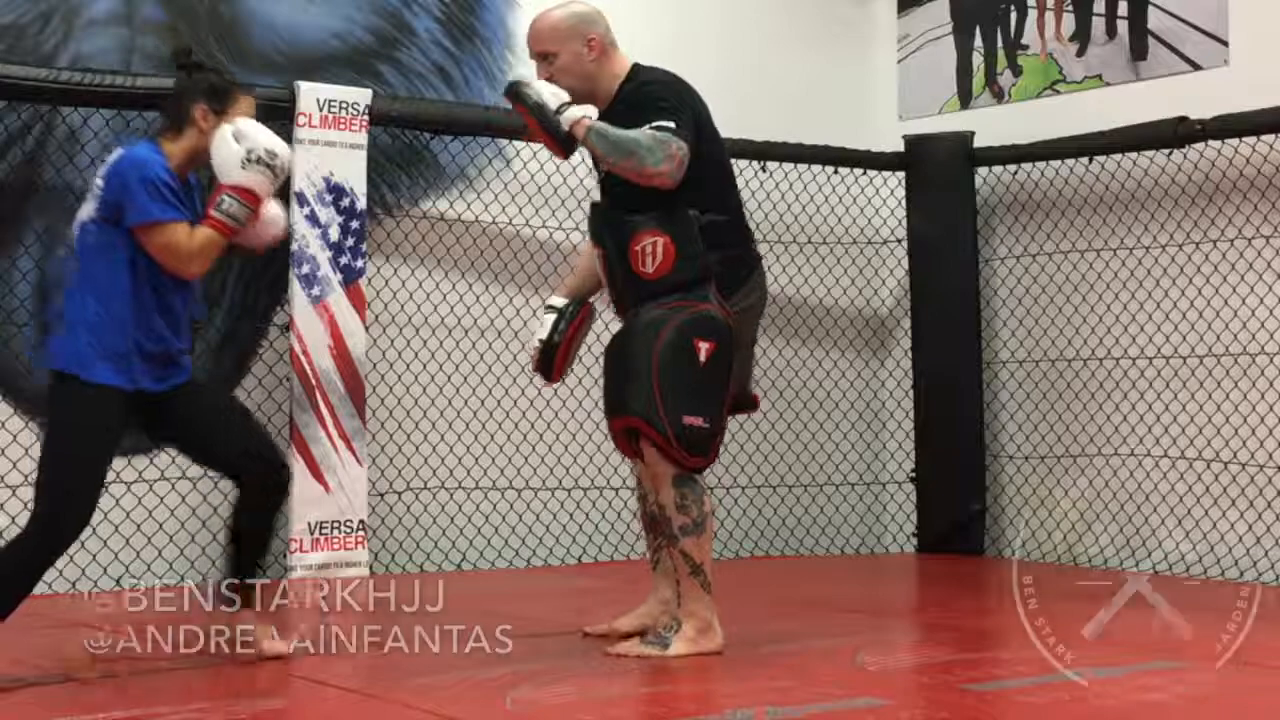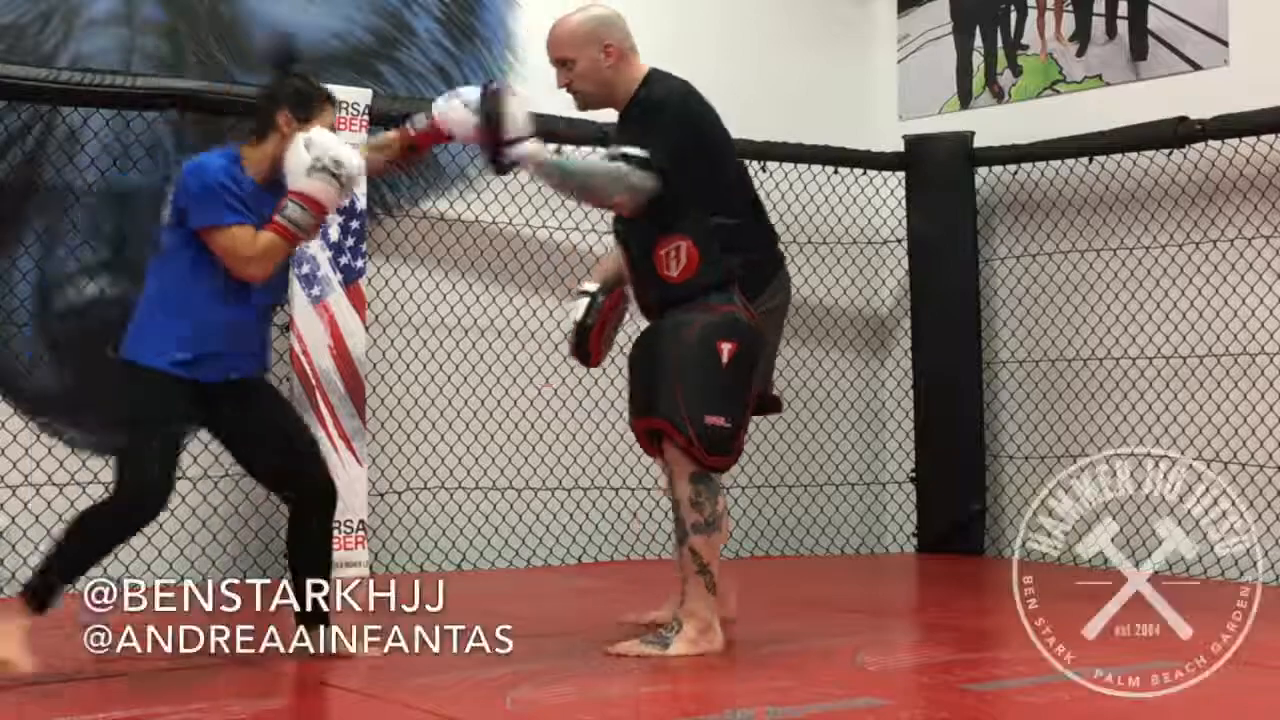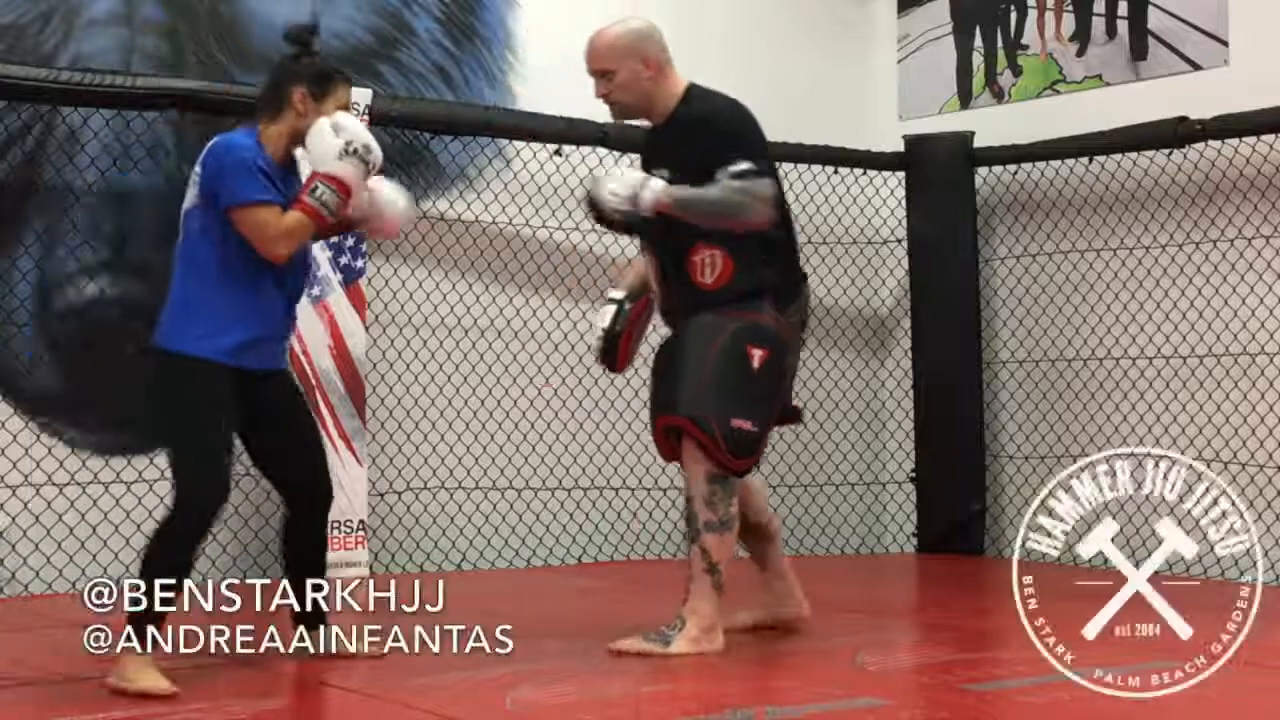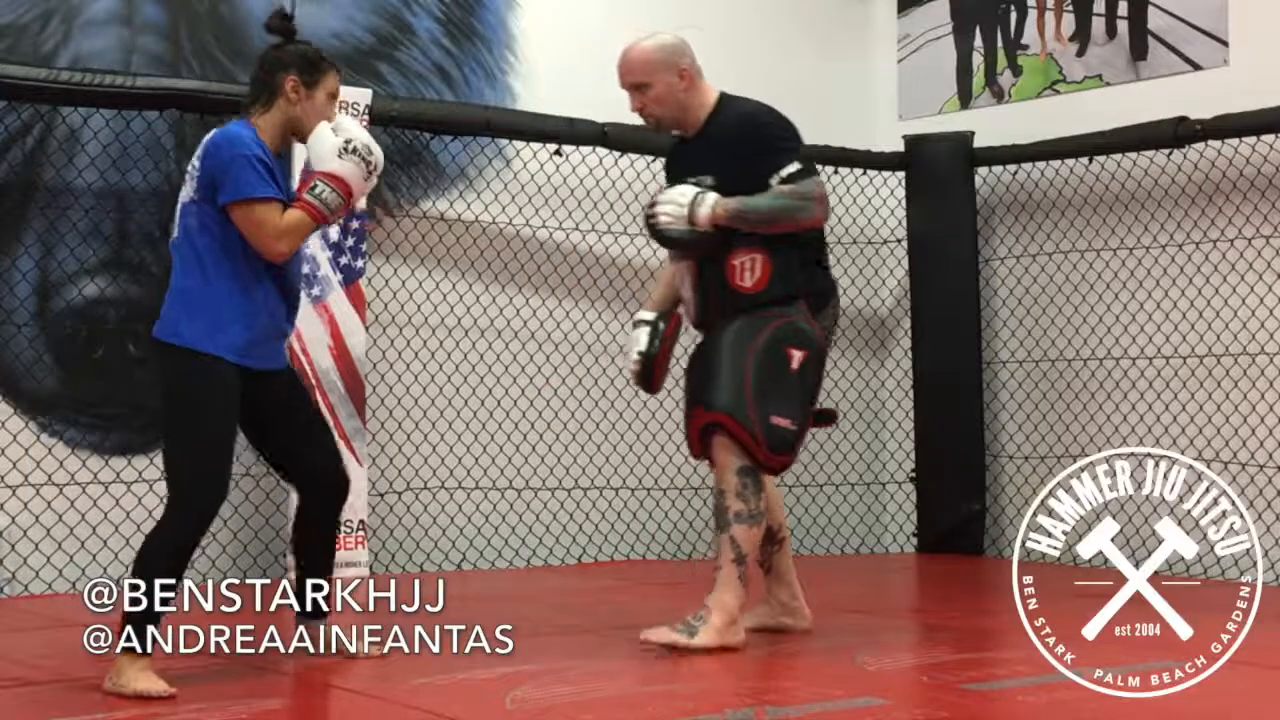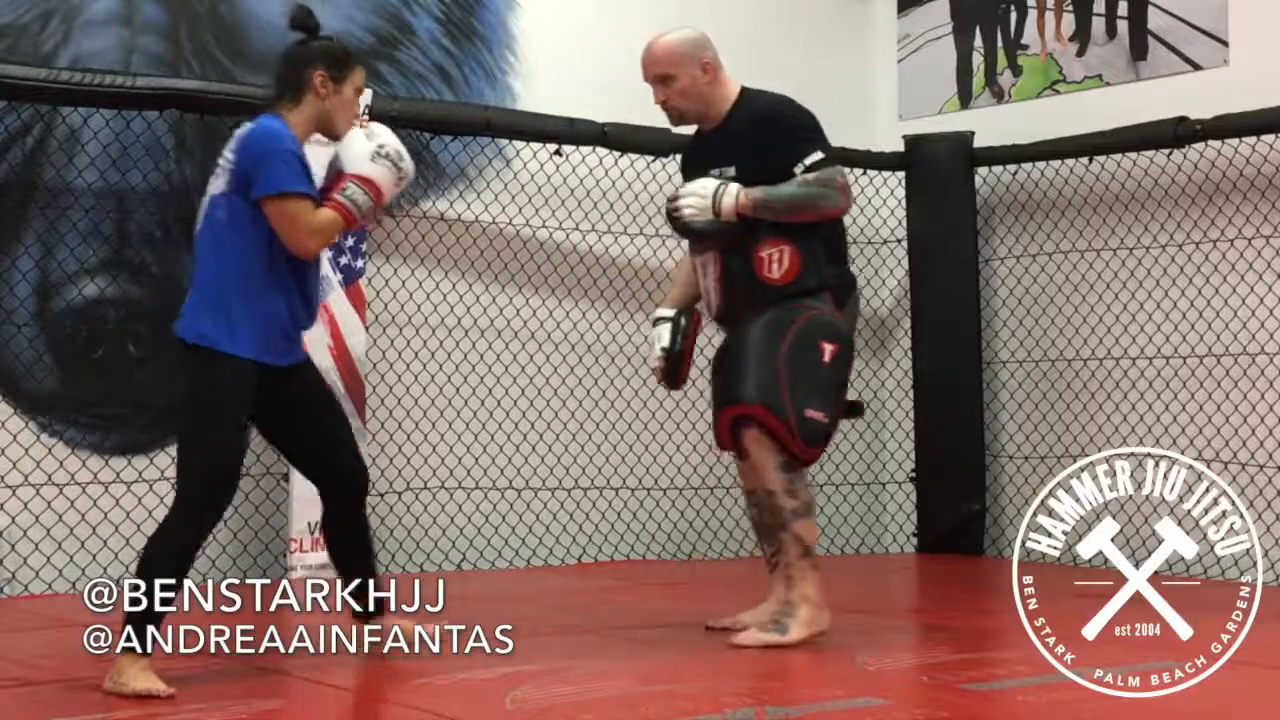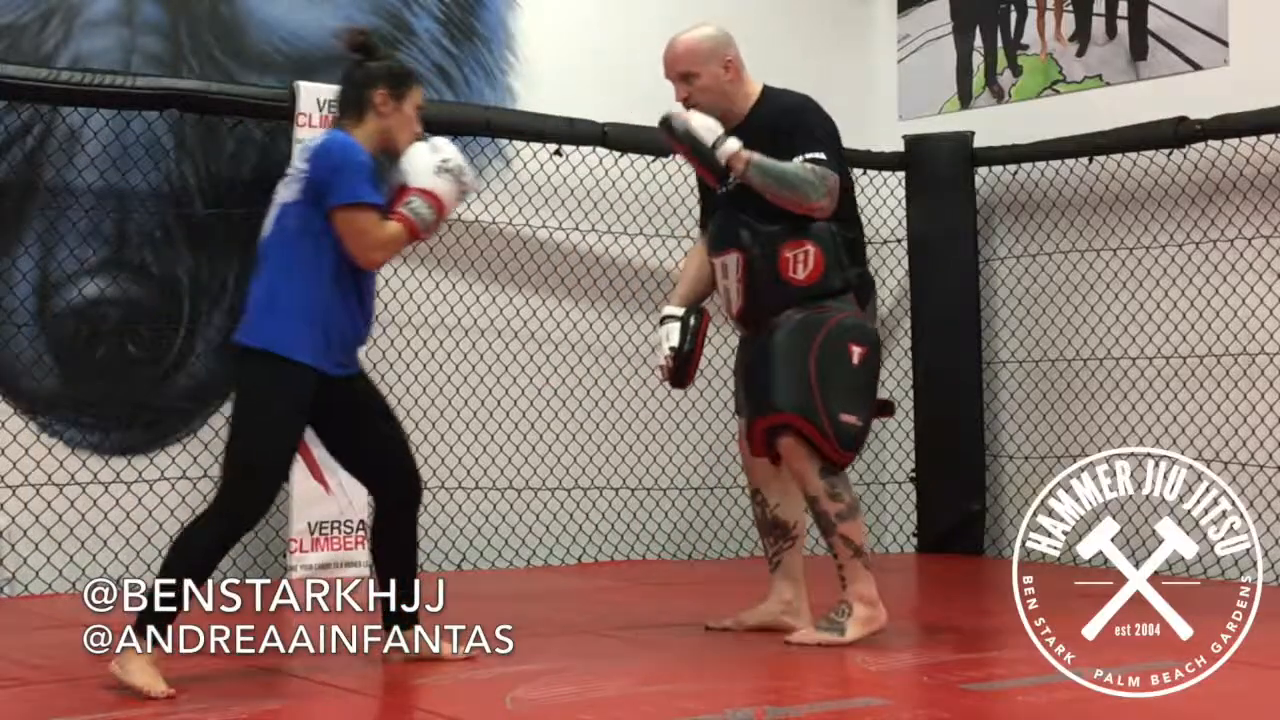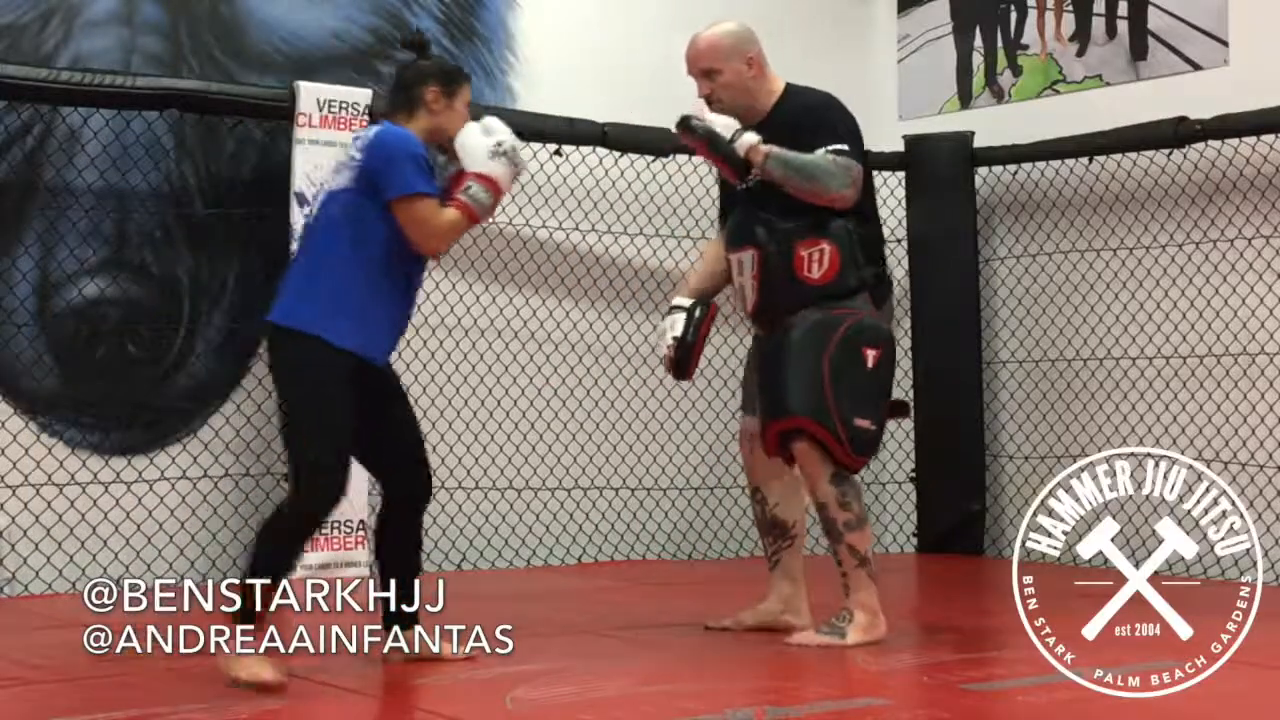
dt=0.2s
person 1, frame 1
left shoulder: (179, 181)
right shoulder: (137, 167)
right elbow: (186, 260)
left wrist: (245, 225)
right wrist: (243, 191)
left hip: (164, 374)
right hip: (95, 374)
left knee: (267, 475)
right knee: (59, 522)
left ankle: (245, 616)
person 1, frame 2
left shoulder: (277, 180)
right shoulder: (208, 173)
left elbow: (365, 159)
right elbow: (250, 262)
left wrist: (428, 132)
right wrist: (312, 197)
left hip: (235, 374)
right hip: (165, 365)
left knee: (316, 490)
right knee: (139, 499)
left ankle: (316, 630)
person 1, frame 3
left shoulder: (283, 166)
right shoulder: (232, 152)
left elbow: (295, 234)
right elbow: (275, 243)
left wrist: (350, 213)
right wrist: (335, 180)
left hip: (259, 362)
right hip: (196, 356)
left knee: (311, 490)
right knee: (202, 498)
left ankle: (312, 628)
right ankle: (133, 653)
person 1, frame 4
left shoulder: (270, 156)
right shoulder: (233, 145)
right elbow: (274, 241)
left wrist: (329, 195)
right wrist: (333, 181)
left hip: (260, 356)
right hip: (203, 352)
left knee: (327, 481)
right knee: (197, 501)
left ankle: (313, 623)
right ankle: (130, 658)
person 1, frame 5
left shoulder: (283, 148)
right shoulder: (267, 139)
right elbow: (304, 238)
left wrist: (344, 198)
right wrist: (364, 186)
left hip: (277, 353)
right hip: (225, 350)
left knee: (346, 478)
right knee: (203, 503)
left ankle: (371, 619)
right ankle: (130, 657)
person 1, frame 6
left shoulder: (342, 160)
right shoulder: (341, 152)
right elbow: (371, 249)
left wrist: (406, 213)
right wrist: (428, 201)
left hip: (330, 363)
right hip: (280, 356)
left knee: (400, 487)
right knee: (241, 503)
left ankle: (402, 627)
right ankle: (139, 646)
person 1, frame 7
left shoulder: (379, 147)
right shoulder: (397, 146)
left elbow: (407, 242)
right elbow: (430, 237)
left wrist: (460, 191)
right wrist: (482, 183)
left hip: (358, 349)
right hip: (314, 340)
left knee: (410, 482)
right knee: (318, 488)
left ankle: (401, 627)
right ankle: (243, 636)
person 2, frame 1
left shoulder: (658, 93)
right shoulder: (611, 118)
left elbow: (664, 166)
right elbow: (614, 232)
left wrist: (577, 122)
right wrist: (562, 299)
left hip: (706, 299)
right hip: (669, 304)
left knee: (668, 451)
right knee: (648, 446)
left ankle: (699, 621)
right ankle: (666, 601)
person 2, frame 2
left shoulder: (667, 105)
right shoulder: (636, 118)
left elbow: (622, 191)
left wrist: (528, 150)
right wrist: (596, 287)
left hip: (732, 300)
right hip: (699, 303)
left knee: (689, 449)
right knee: (676, 443)
left ankle: (699, 623)
right ankle: (708, 591)
person 2, frame 3
left shoulder: (716, 119)
right shoulder: (661, 138)
left elbow: (758, 210)
left wrist: (652, 193)
right wrist: (625, 293)
left hip: (753, 311)
right hip: (717, 314)
left knee: (705, 451)
right knee: (718, 455)
left ankle: (701, 621)
right ankle: (783, 595)
person 2, frame 4
left shoulder: (755, 125)
right shoulder: (682, 154)
left elbow: (812, 206)
left wrist: (713, 209)
right wrist: (650, 314)
left hip: (785, 315)
right hip: (736, 321)
left knee: (732, 447)
right knee: (739, 456)
left ankle: (721, 611)
right ankle: (785, 599)
person 2, frame 5
left shoulder: (776, 118)
right shoulder: (699, 151)
left elbow: (835, 194)
right elbow: (704, 246)
left wrist: (736, 199)
right wrist: (669, 312)
left hip: (805, 308)
right hip: (753, 317)
left knee: (764, 443)
right knee: (754, 451)
left ankle: (805, 603)
right ankle: (789, 598)
person 2, frame 6
left shoulder: (795, 116)
right shoulder: (715, 149)
left elbow: (820, 198)
right elbow: (714, 242)
left wrist: (730, 152)
right wrist: (676, 308)
left hip: (824, 310)
right hip: (766, 321)
left knee: (800, 448)
right knee: (760, 453)
left ankle: (863, 601)
right ankle: (787, 598)
person 2, frame 7
left shoulder: (816, 113)
right shoulder: (735, 144)
left elbow: (843, 187)
right elbow: (731, 237)
left wrist: (749, 147)
right wrist: (687, 299)
left hip: (837, 311)
right hip: (780, 320)
left knee: (814, 451)
right knee: (762, 450)
left ankle: (864, 610)
right ankle: (785, 598)
